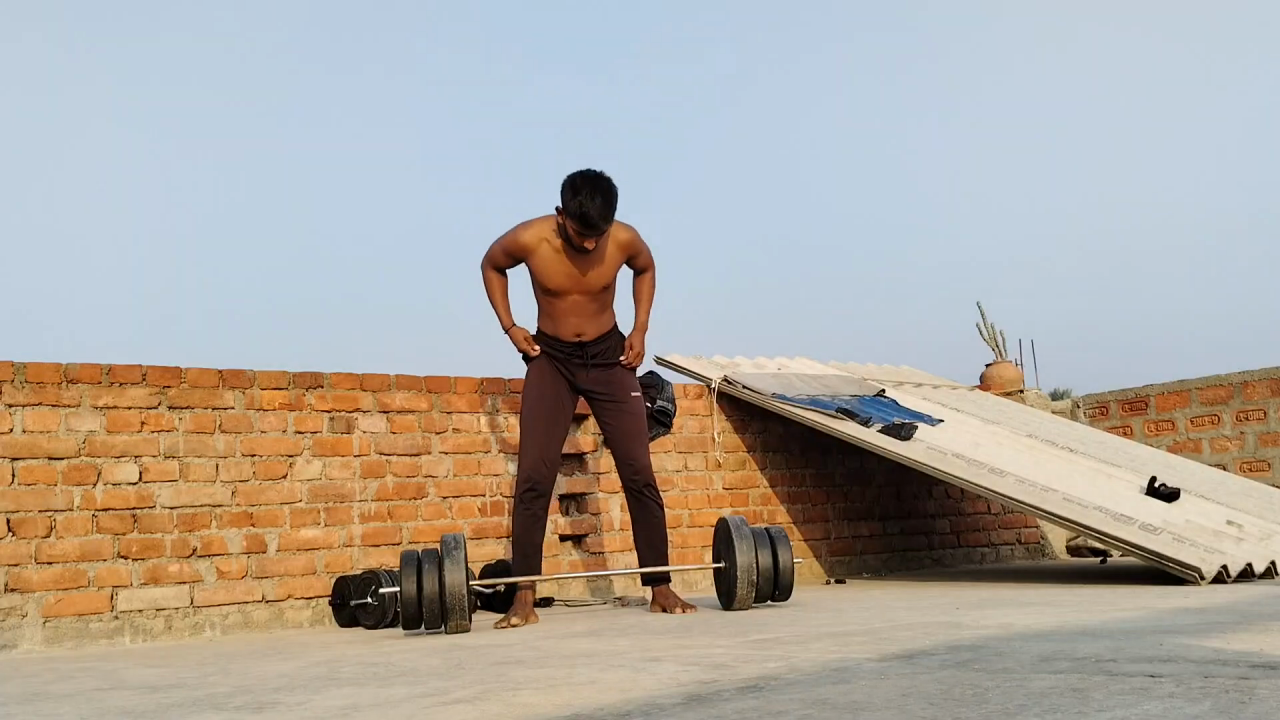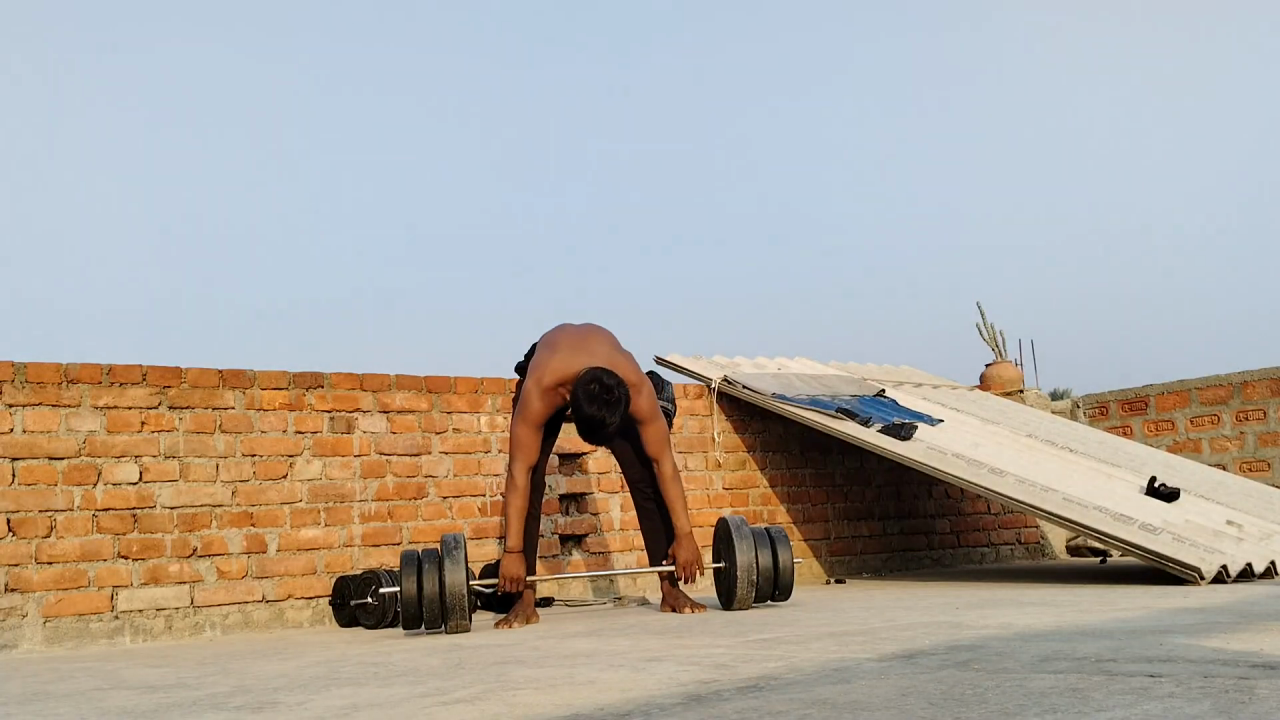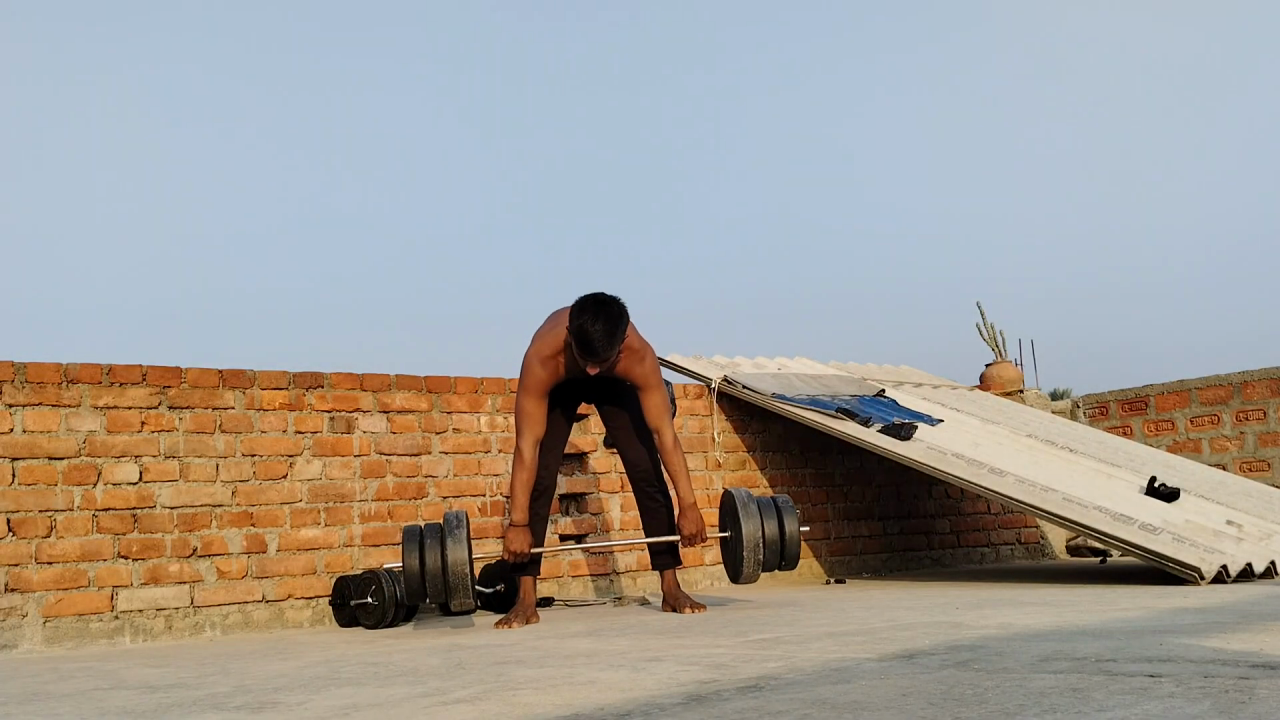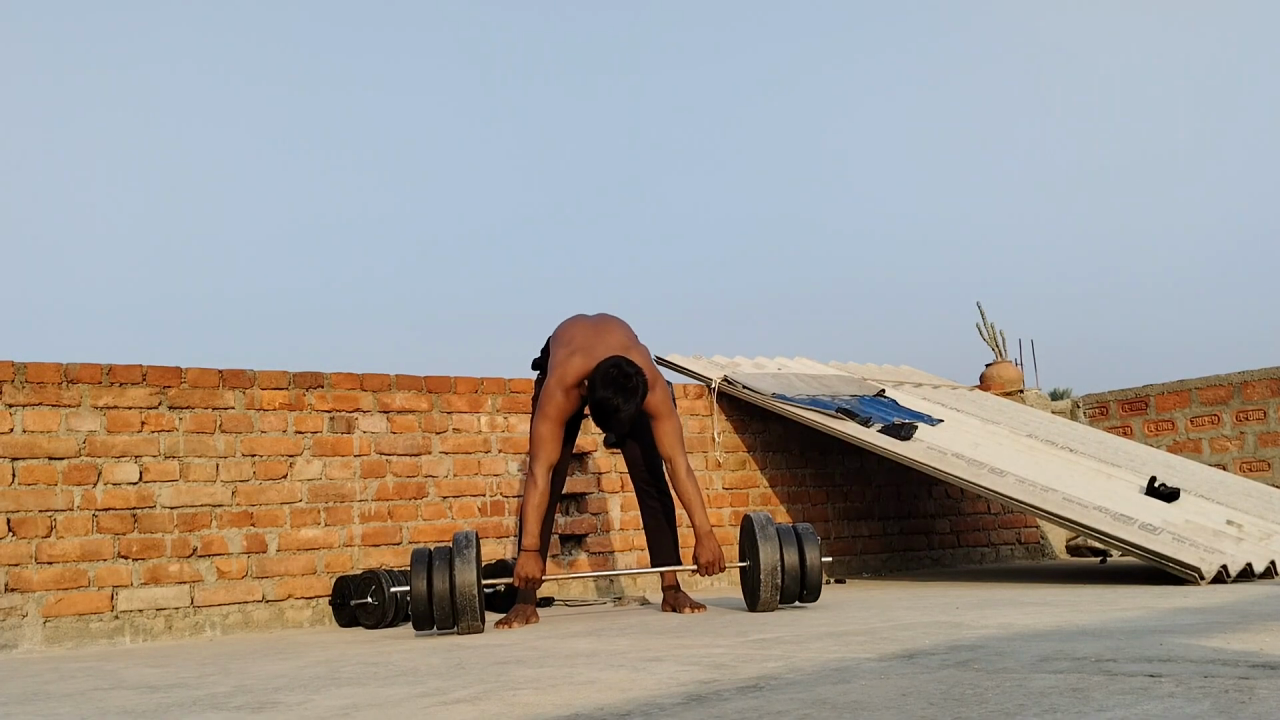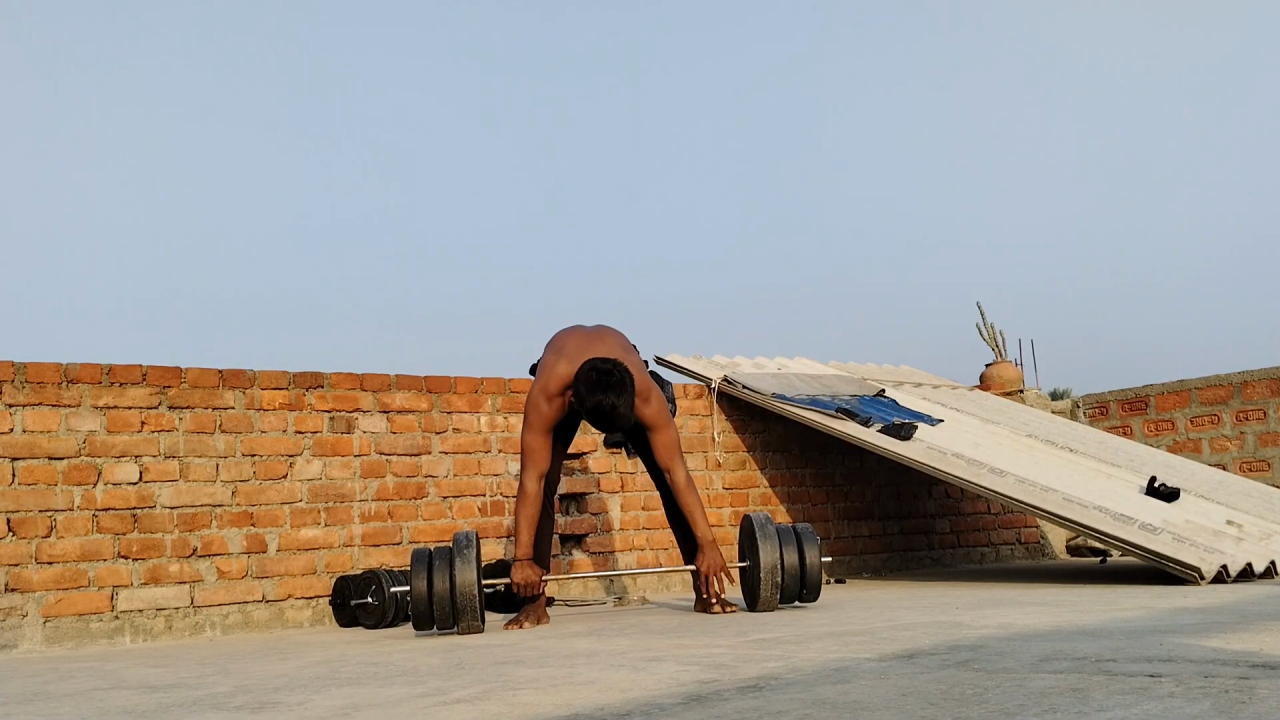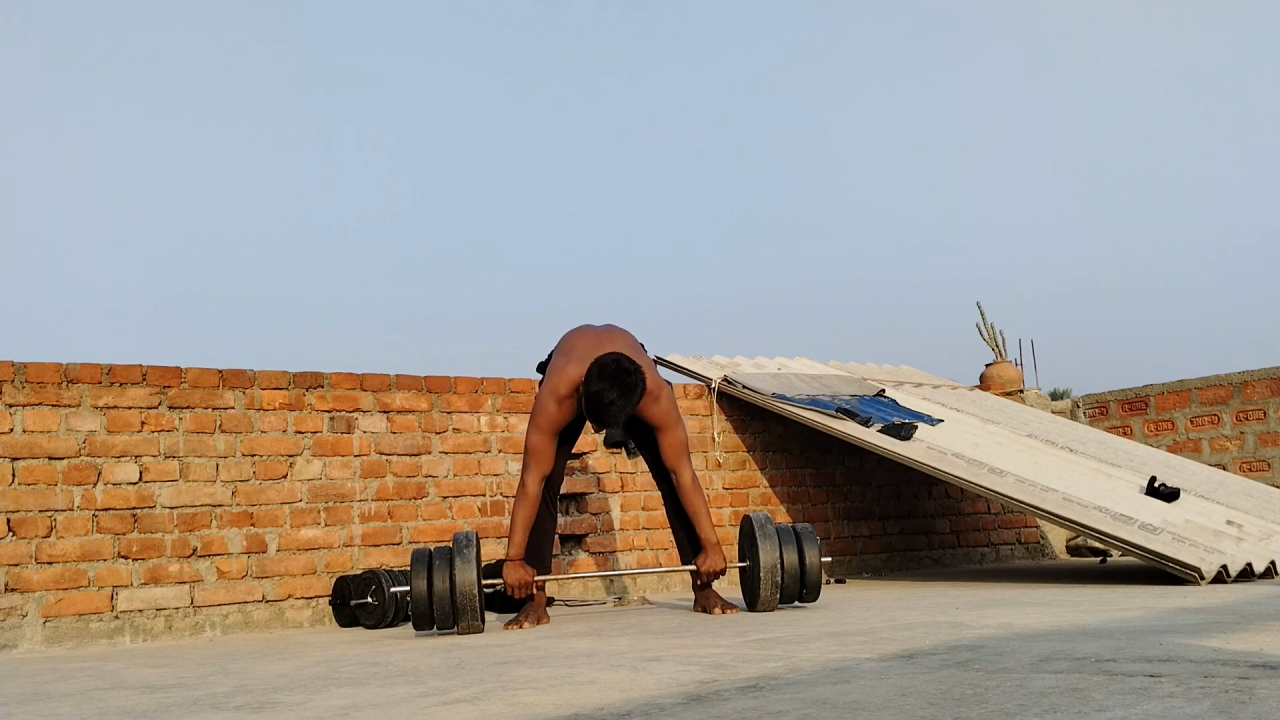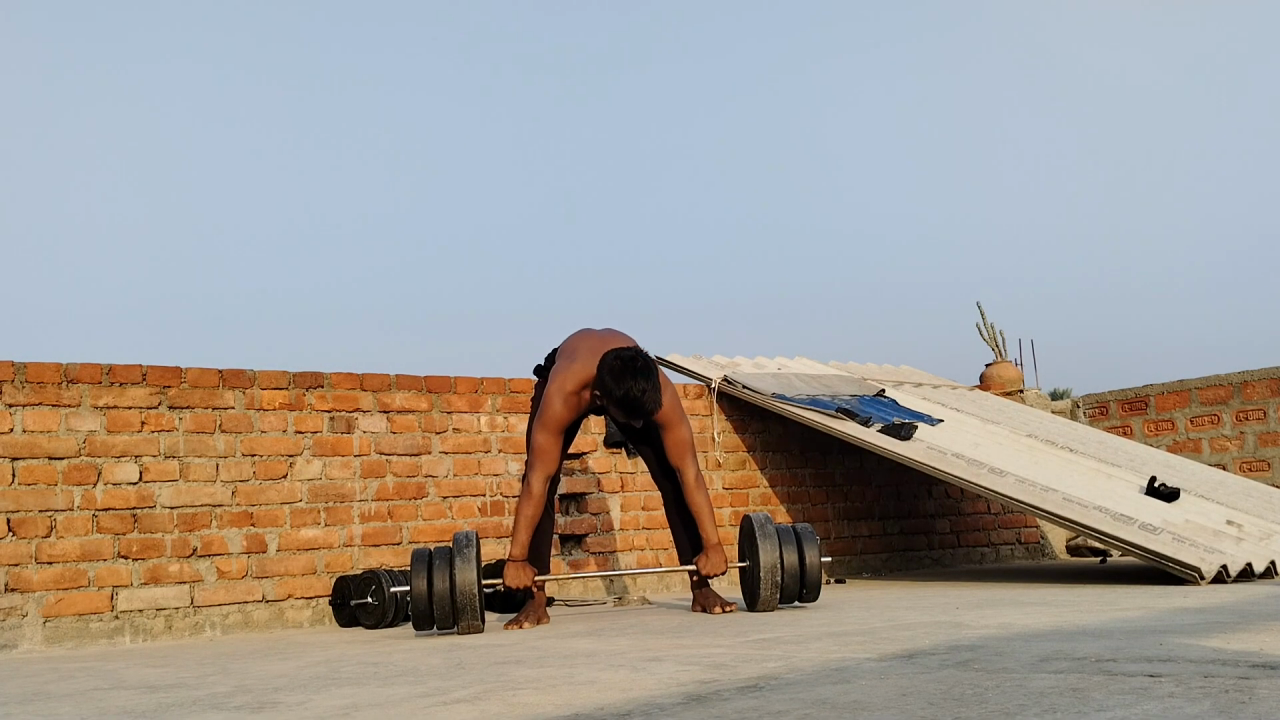
dt=0.7s
person 1, frame 1
left shoulder: (625, 240)
right shoulder: (529, 239)
left elbow: (645, 269)
right elbow: (491, 266)
left wrist: (642, 323)
right wrist: (511, 327)
left hip: (609, 356)
right hip: (550, 358)
left knee: (639, 473)
right knee: (535, 474)
left ankle: (660, 588)
right ankle: (525, 595)
person 1, frame 2
left shoulder: (636, 388)
right shoulder: (540, 388)
left elbow: (663, 462)
right elbow: (519, 471)
left wrist: (684, 536)
right wrist: (514, 551)
right hip: (554, 380)
left knee: (642, 471)
right knee: (529, 478)
left ankle: (670, 588)
right ankle: (525, 600)
person 1, frame 3
left shoulder: (639, 355)
right shoulder: (542, 358)
left elbow: (664, 433)
right elbow: (527, 445)
left wrist: (688, 506)
right wrist: (518, 522)
left hip: (615, 385)
right hip: (560, 385)
left knee: (646, 470)
right knee: (540, 477)
left ankle: (670, 588)
right ankle: (526, 599)
person 1, frame 4
left shoulder: (652, 385)
right shoulder: (561, 386)
left elbow: (678, 463)
right elbow: (540, 472)
left wrist: (704, 534)
right wrist: (529, 550)
left hip: (622, 363)
left knee: (650, 473)
right knee: (552, 476)
left ankle: (671, 588)
right ankle: (526, 600)
person 1, frame 5
left shoulder: (645, 393)
right shoulder: (548, 394)
left elbow: (676, 472)
right elbow: (532, 480)
left wrist: (707, 544)
right wrist: (523, 558)
left hip: (624, 379)
right hip: (563, 382)
left knee: (665, 475)
right knee: (545, 479)
left ankle: (704, 588)
right ankle: (535, 600)
person 1, frame 6
left shoulder: (655, 393)
right shoulder: (557, 394)
left elbow: (682, 472)
right elbow: (532, 479)
left wrist: (711, 545)
right wrist: (514, 558)
left hip: (629, 377)
right hip: (570, 377)
left knee: (668, 475)
right knee: (547, 481)
left ankle: (703, 589)
right ankle: (536, 599)
person 1, frame 7
left shoulder: (659, 390)
right shoulder: (563, 393)
left elbow: (688, 471)
right elbow: (537, 480)
left wrist: (712, 545)
right wrist: (517, 558)
left hip: (633, 386)
right hip: (571, 384)
left knee: (671, 475)
right knee: (543, 477)
left ankle: (700, 589)
right ankle: (536, 599)
